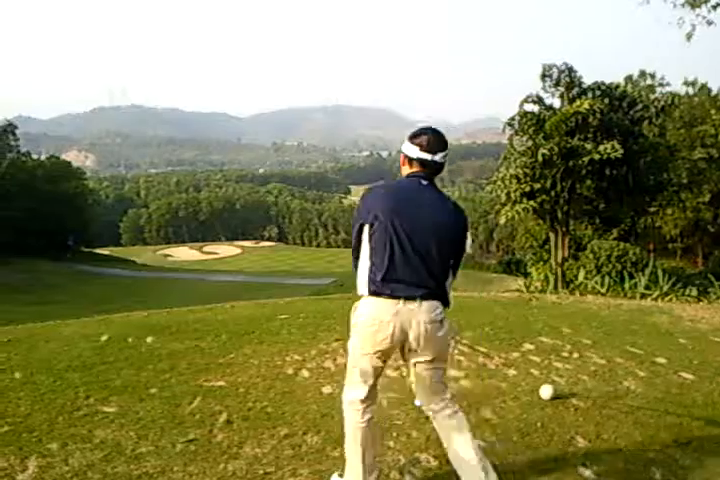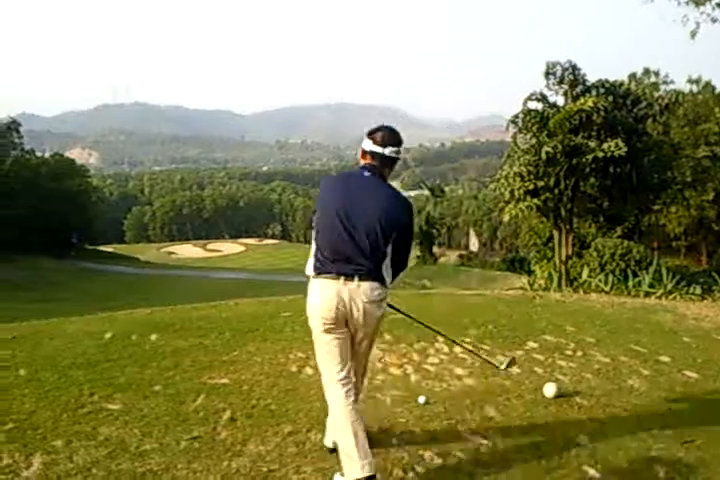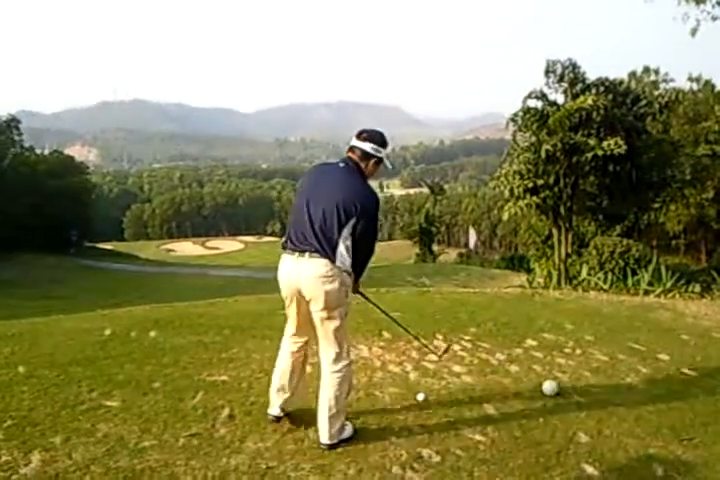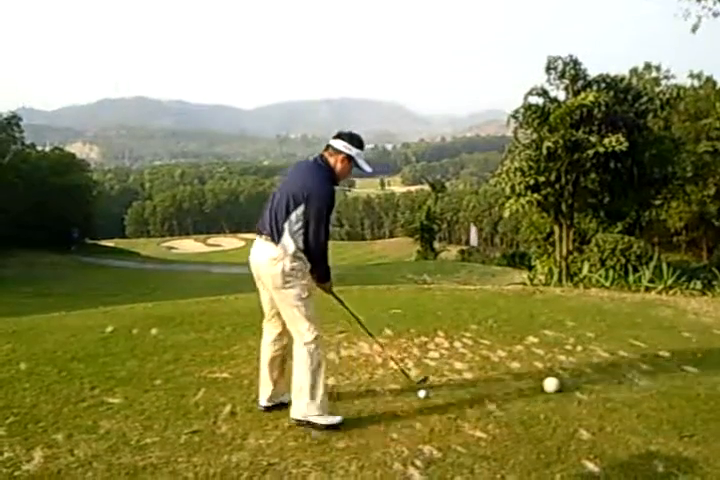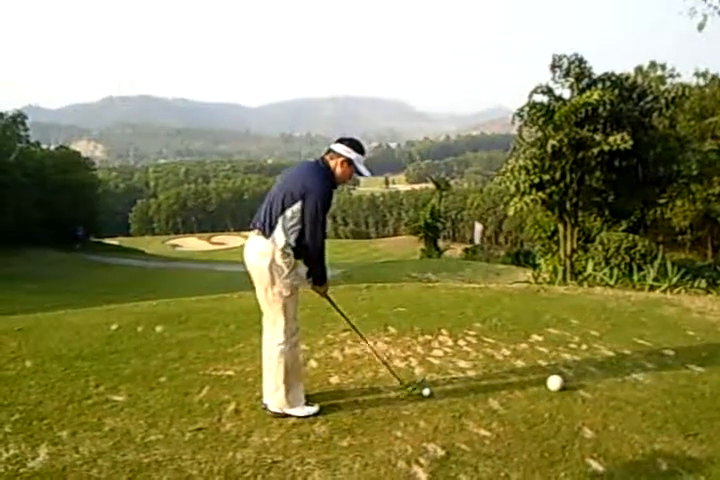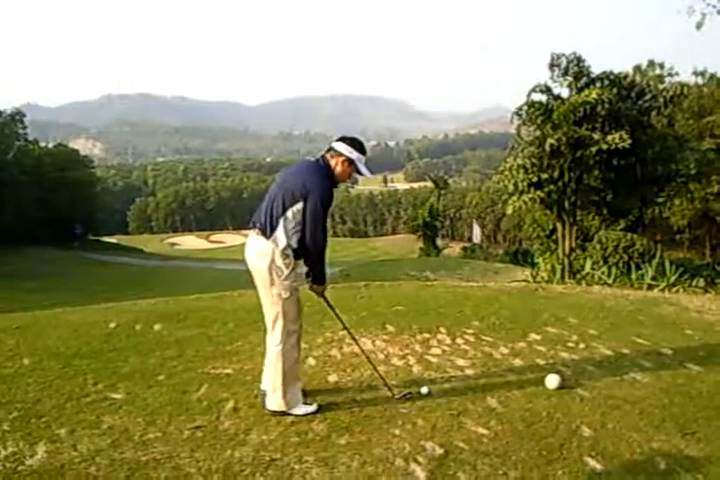
dt=0.4s
person 1, frame 1
left shoulder: (375, 198)
right shoulder: (454, 214)
left elbow: (360, 252)
right elbow: (449, 271)
left hip: (377, 311)
right hip: (428, 315)
left knee: (359, 399)
right knee: (441, 405)
person 1, frame 2
left shoulder: (328, 186)
right shoulder: (399, 205)
right elbow: (400, 260)
left hip: (325, 290)
right hip: (369, 293)
left knee: (337, 382)
right knee: (354, 375)
right ankle: (339, 434)
person 1, frame 3
left shoulder: (314, 174)
right shoulder: (365, 196)
right elbow: (364, 246)
right wrist: (353, 278)
left hip: (290, 264)
right hip: (325, 272)
left knee: (295, 336)
right knee: (335, 355)
left ankle: (278, 403)
right ankle: (331, 430)
person 1, frame 4
left shoulder: (302, 168)
right shoulder: (322, 187)
right elbow: (316, 237)
left wrist: (313, 268)
right wrist: (323, 276)
left hip: (262, 251)
right hip: (281, 259)
left knee: (275, 327)
right knee: (306, 334)
left ankle: (272, 394)
right ankle: (308, 407)
person 1, frame 5
left shoulder: (304, 170)
right shoulder: (319, 185)
right elbow: (313, 237)
left wrist: (309, 269)
right wrist: (319, 278)
left hip: (258, 247)
right hip: (272, 255)
left knee: (274, 327)
right knee: (285, 332)
left ankle: (274, 392)
right ankle: (284, 401)
person 1, frame 6
left shoulder: (303, 168)
right shoulder: (320, 186)
right elbow: (315, 237)
left wrist: (309, 271)
right wrist: (319, 278)
left hip: (260, 245)
right hip: (272, 254)
left knee: (288, 322)
right knee: (284, 329)
left ankle: (274, 383)
right ankle: (282, 400)
